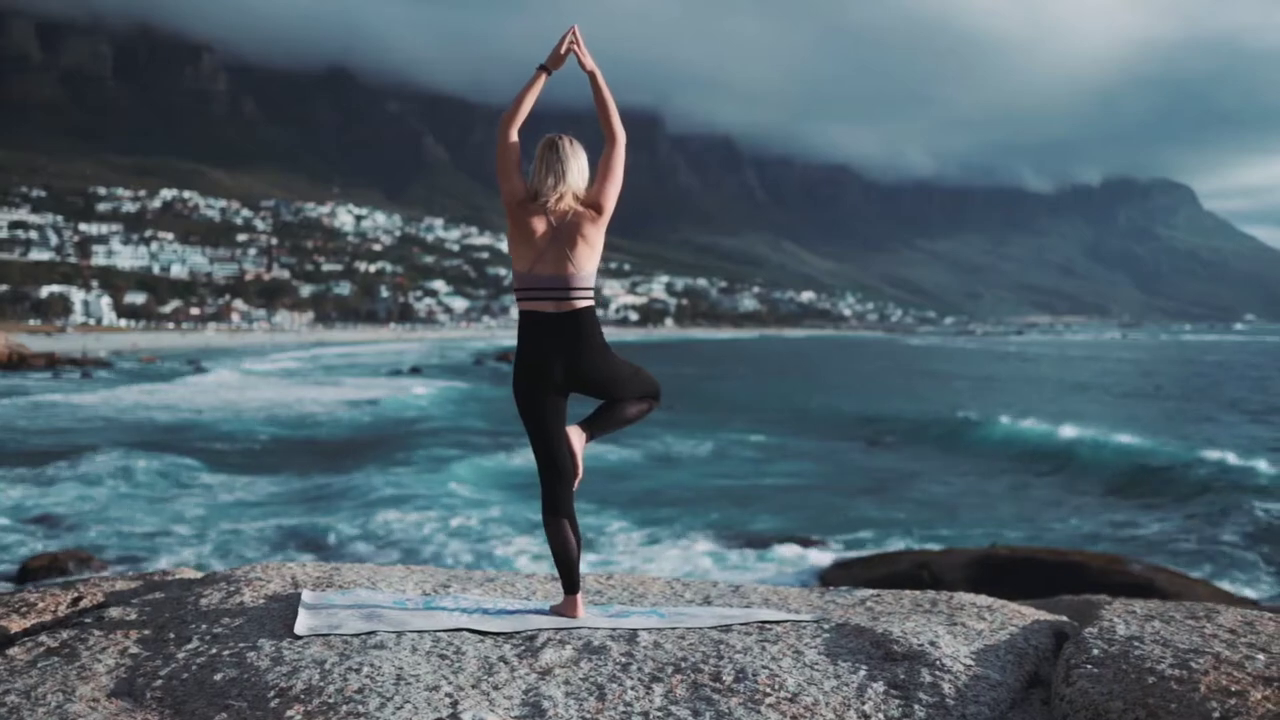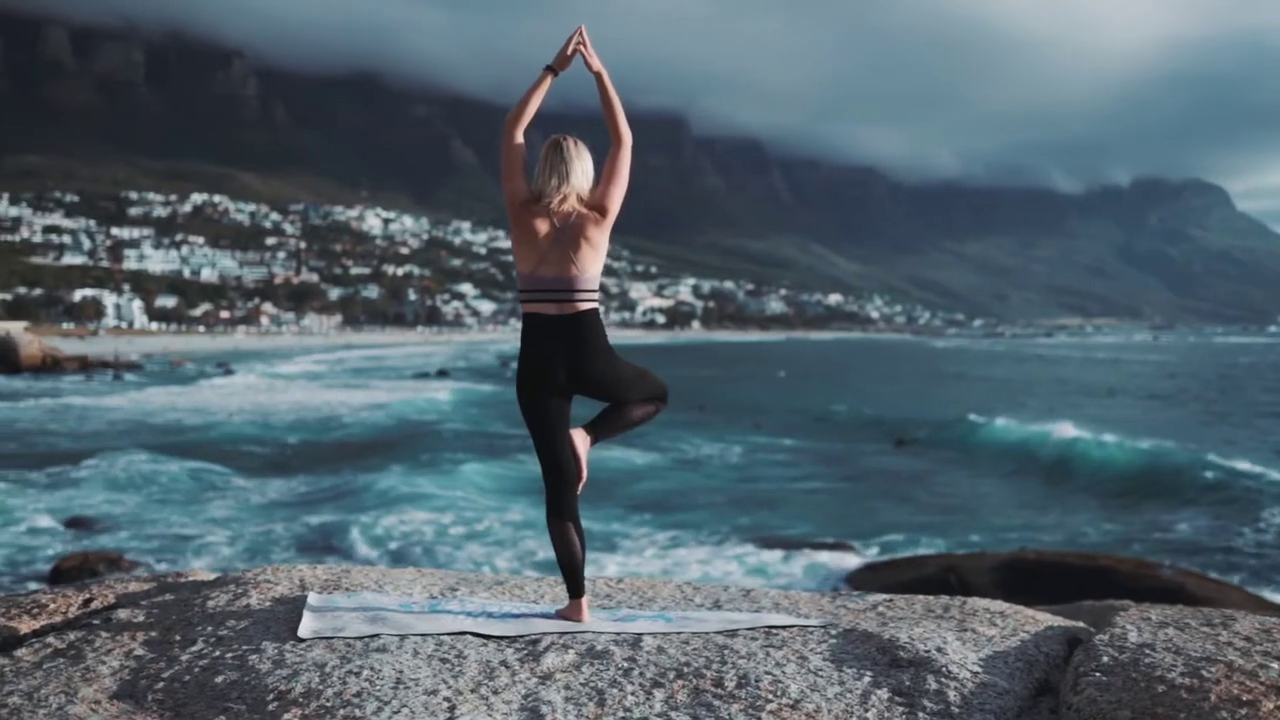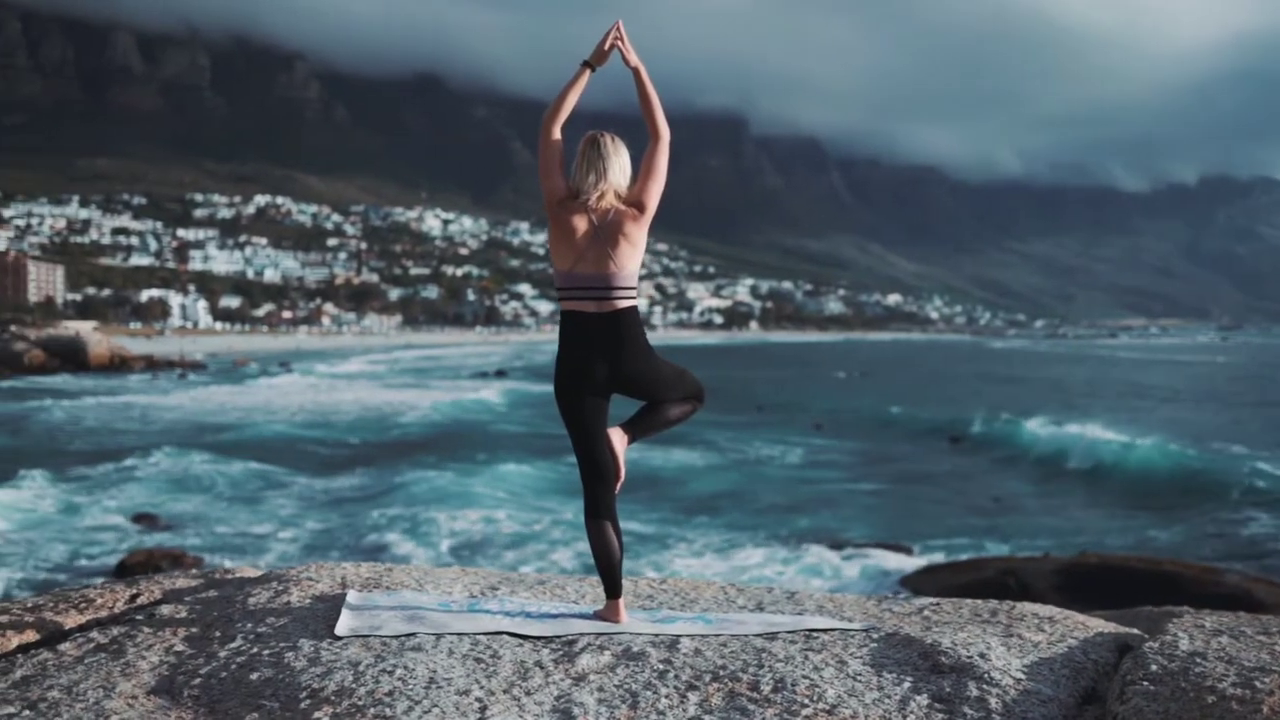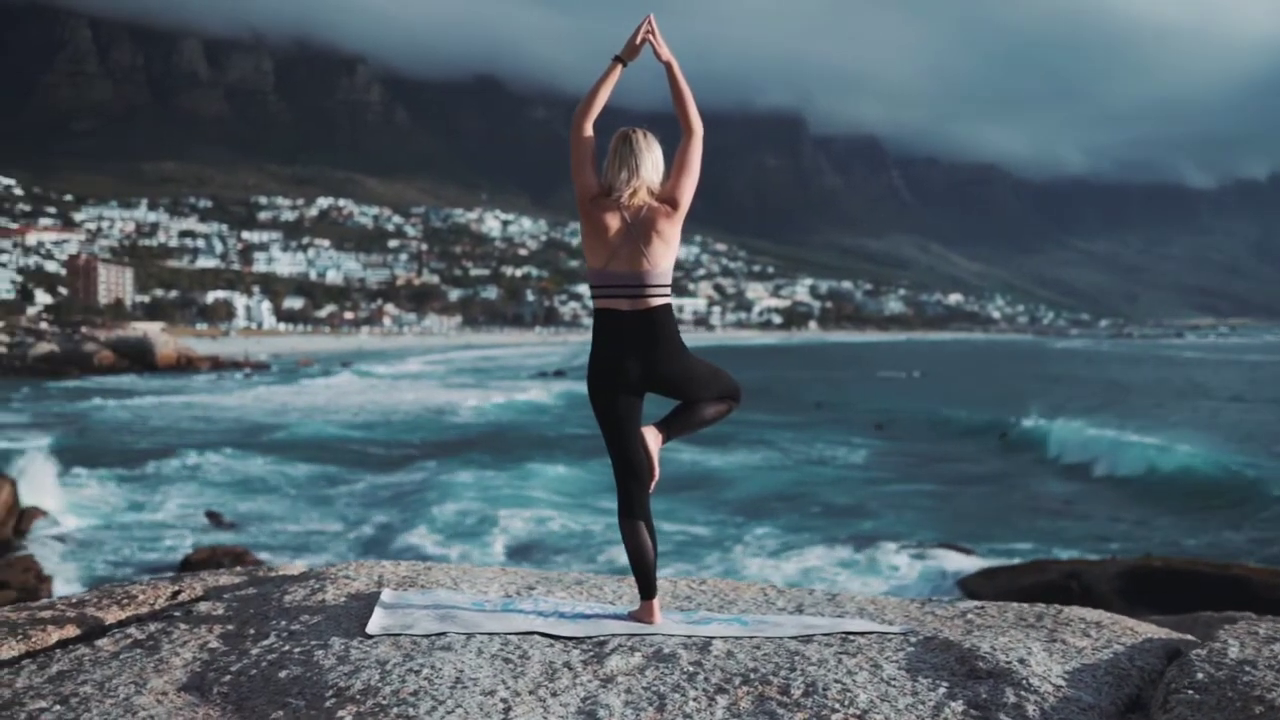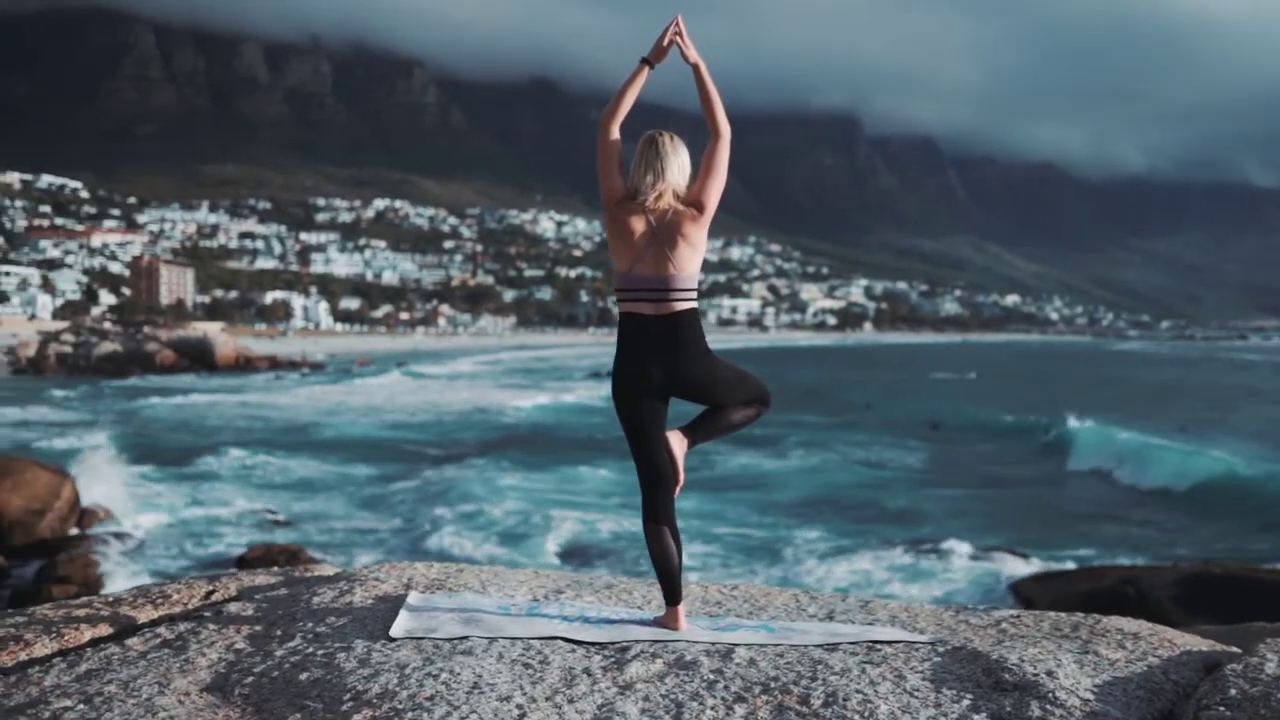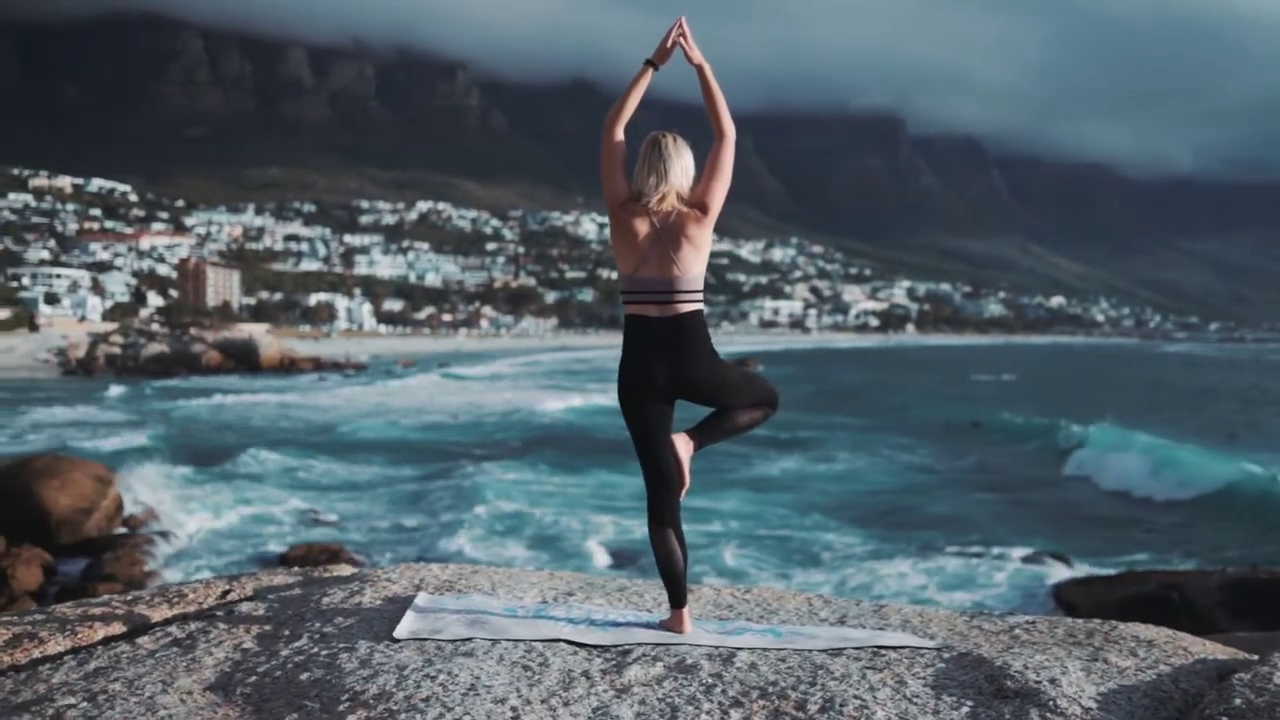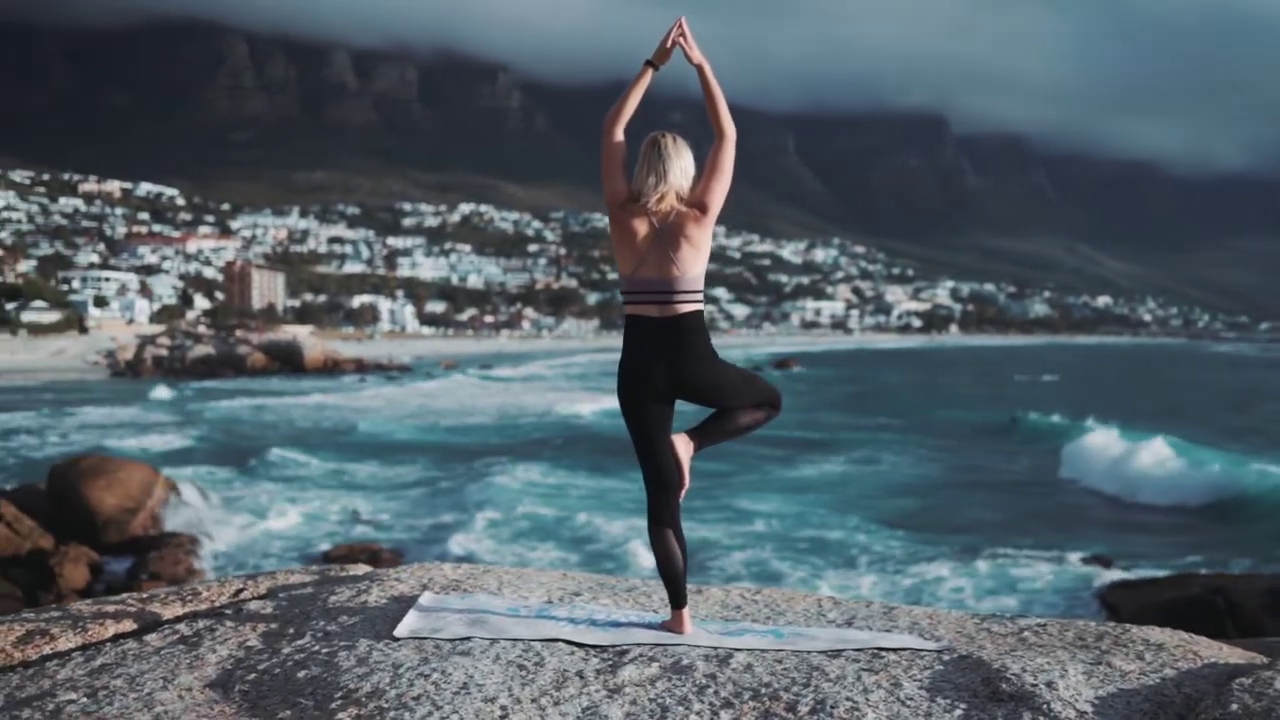
dt=0.7s
person 1, frame 1
left shoulder: (519, 215)
right shoulder: (594, 217)
left elbow: (507, 132)
right elbow: (617, 138)
left wrist: (547, 68)
right wrist: (591, 69)
left hip: (535, 357)
right hip: (584, 351)
left knee: (555, 484)
right knee: (647, 392)
left ankle: (572, 599)
right ankle: (583, 434)
person 1, frame 2
left shoulder: (522, 217)
right shoulder: (598, 219)
left elbow: (512, 133)
right elbow: (623, 140)
left wrist: (553, 69)
right wrist: (597, 70)
left hip: (538, 360)
right hip: (588, 354)
left knee: (559, 487)
right knee: (654, 394)
left ankle: (577, 603)
right ankle: (588, 436)
person 1, frame 3
left shoulder: (561, 214)
right shoulder: (636, 216)
left elbow: (550, 130)
right elbow: (662, 137)
left wrist: (591, 64)
right wrist: (635, 65)
left hip: (576, 358)
right hip: (627, 353)
left knee: (597, 487)
right knee: (691, 392)
left ankle: (614, 604)
right ankle: (625, 435)
person 1, frame 4
left shoulder: (593, 212)
right shoulder: (669, 213)
left elbow: (581, 126)
right elbow: (694, 131)
left wrist: (622, 59)
right wrist: (667, 59)
left hip: (609, 357)
right hip: (661, 351)
left knee: (631, 487)
right knee: (728, 392)
left ankle: (649, 606)
right ankle: (660, 434)
person 1, frame 5
left shoulder: (618, 215)
right shoulder: (695, 217)
left elbow: (608, 129)
right elbow: (722, 133)
left wrist: (650, 61)
right wrist: (694, 61)
left hip: (634, 361)
right hip: (685, 356)
left knee: (655, 492)
right knee: (756, 396)
left ankle: (673, 611)
right ankle: (684, 438)
person 1, frame 6
left shoulder: (624, 218)
right shoulder: (699, 219)
left elbow: (612, 131)
right elbow: (727, 134)
left wrist: (653, 64)
right wrist: (698, 62)
left hip: (640, 363)
right hip: (691, 358)
left knee: (661, 494)
right knee: (765, 398)
left ankle: (679, 614)
right ankle: (691, 441)
person 1, frame 7
left shoulder: (622, 217)
right shoulder: (699, 218)
left elbow: (612, 131)
right elbow: (727, 134)
left wrist: (652, 64)
right wrist: (698, 62)
left hip: (639, 364)
right hip: (691, 359)
left knee: (661, 495)
right knee: (766, 400)
left ankle: (680, 616)
right ankle: (690, 441)
